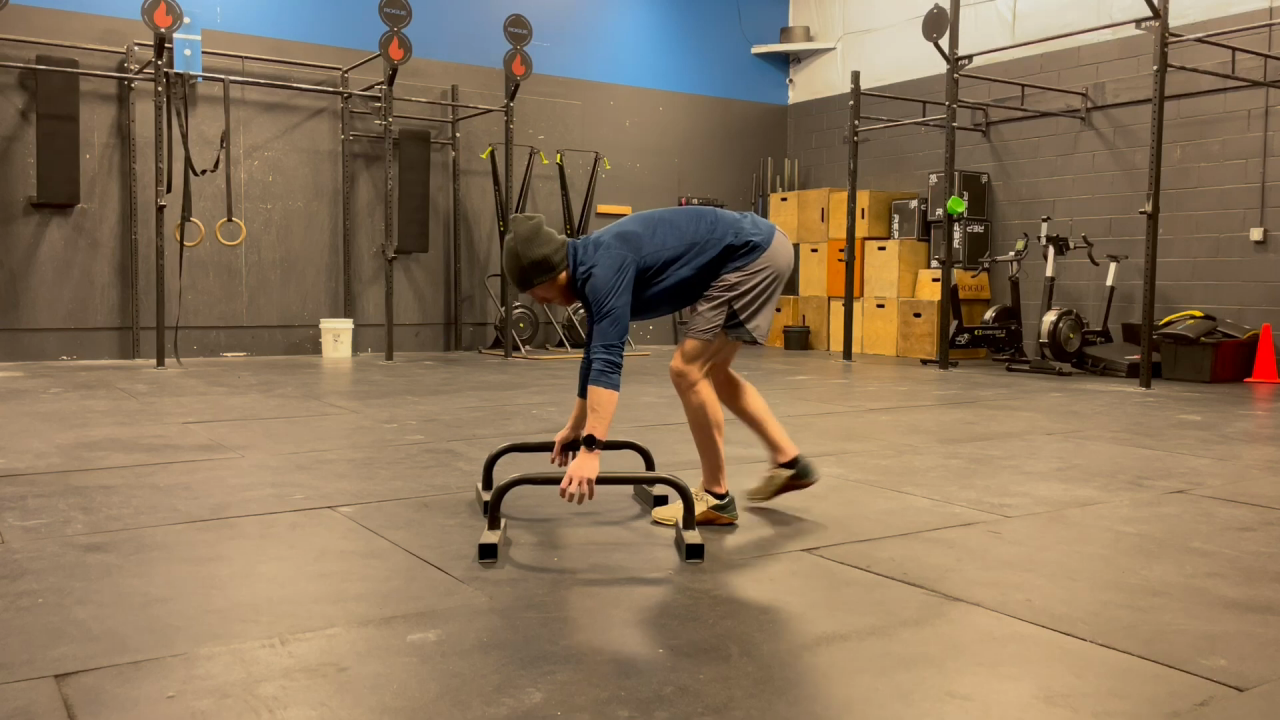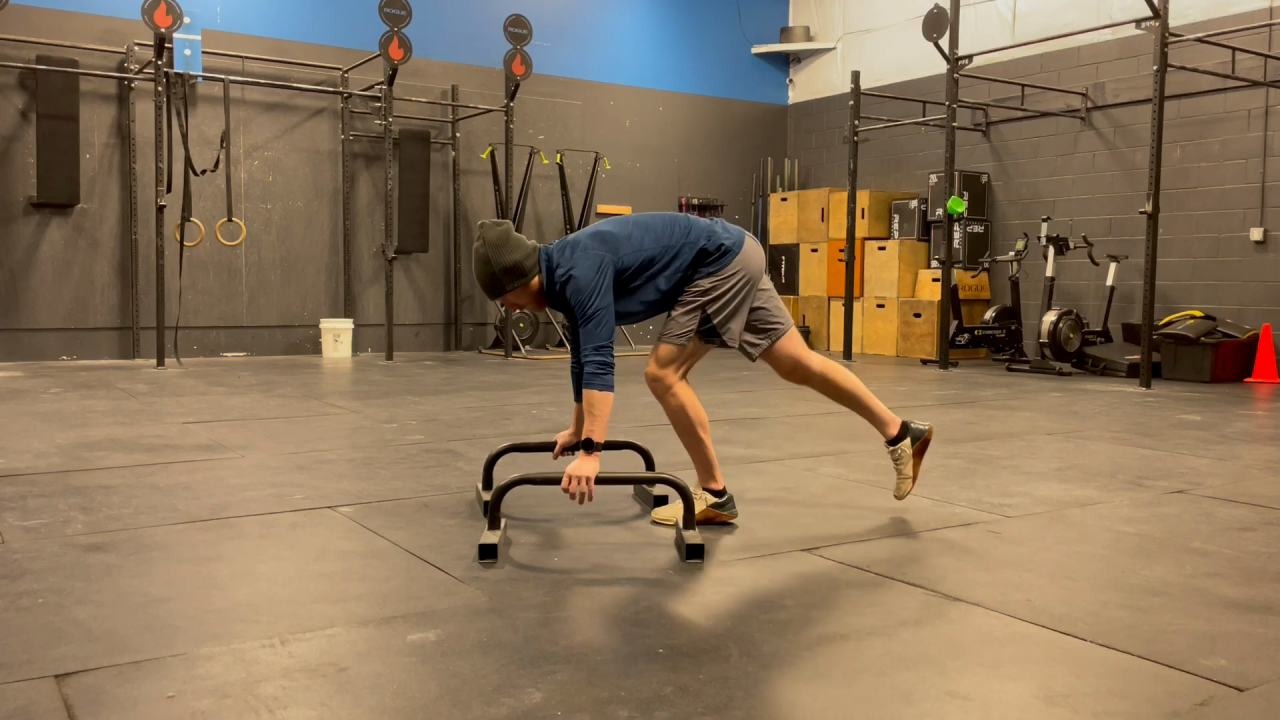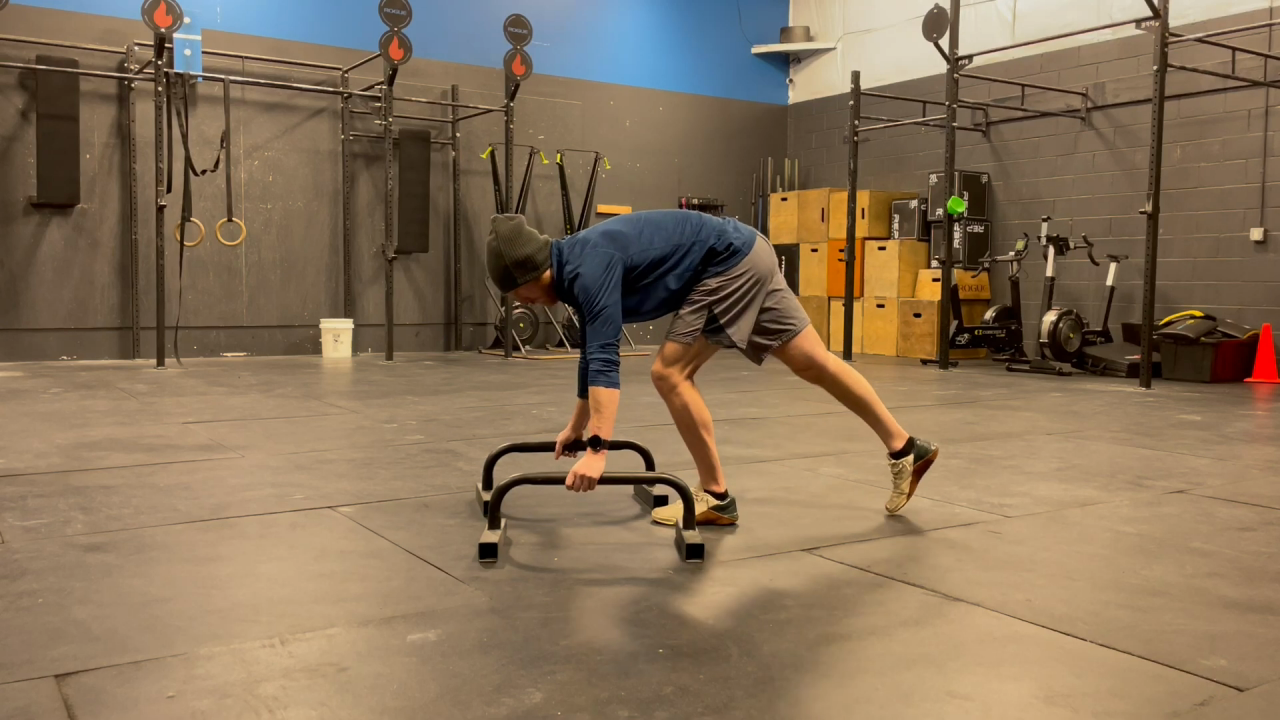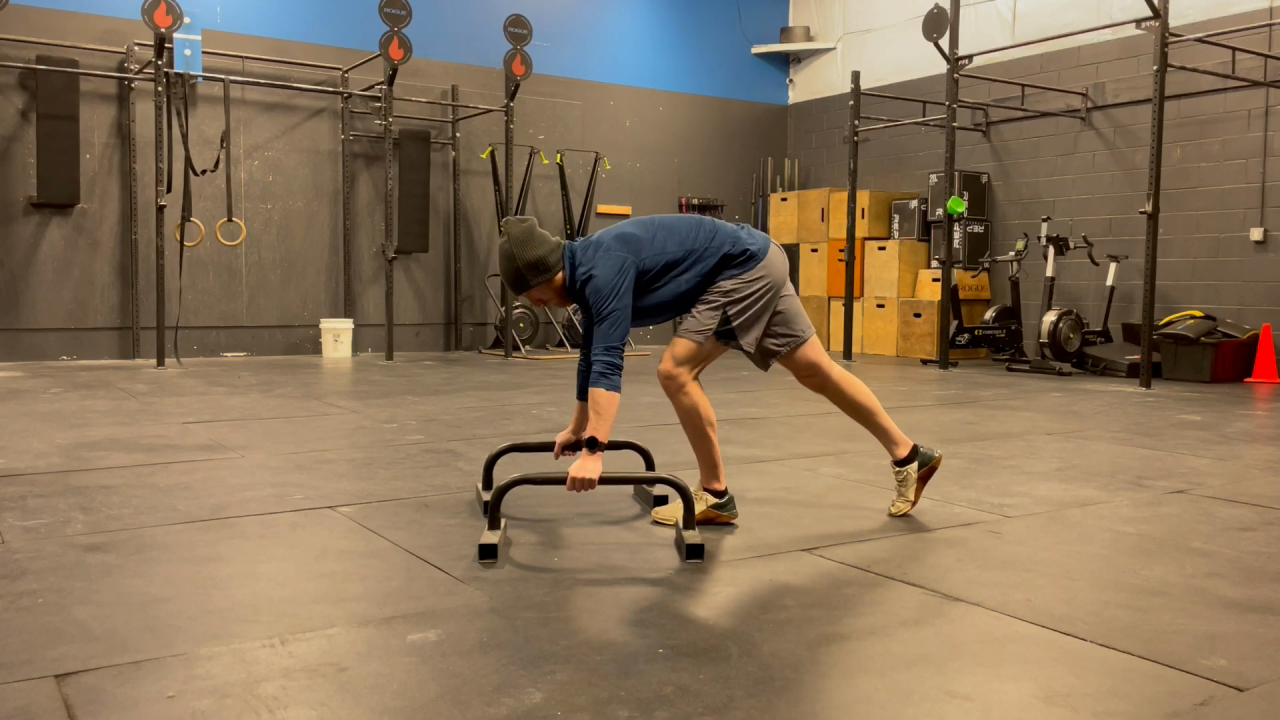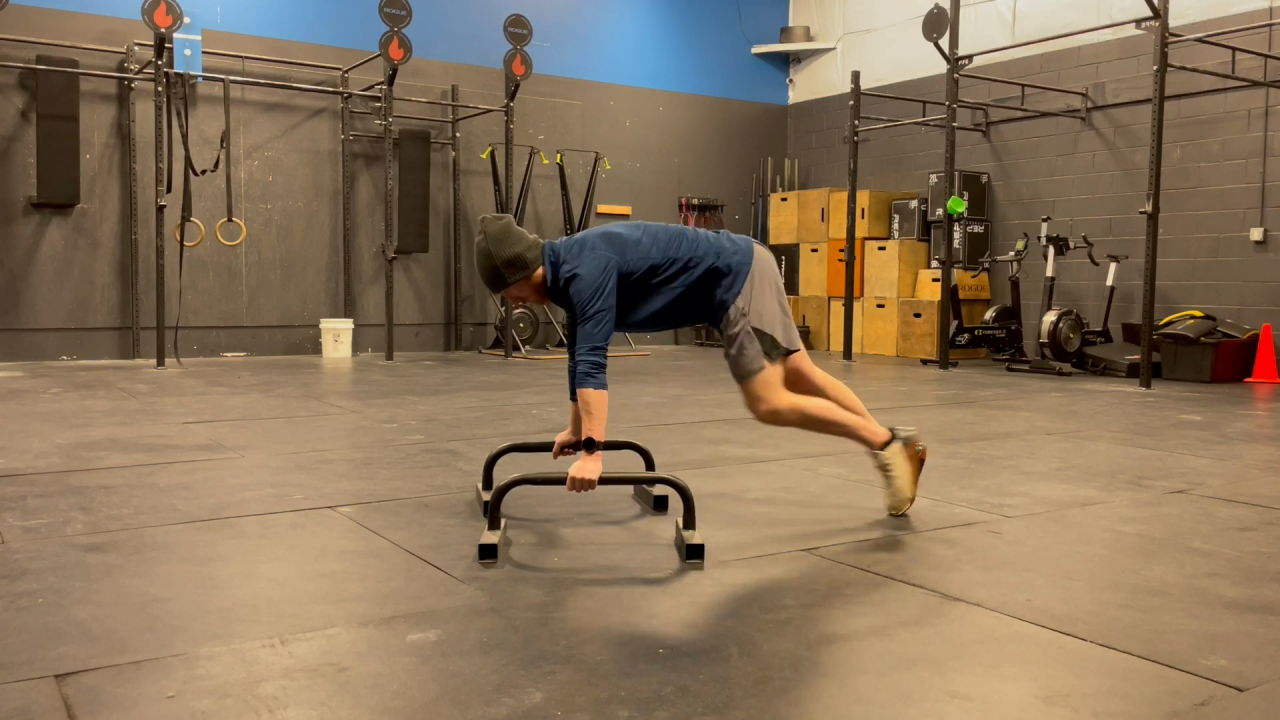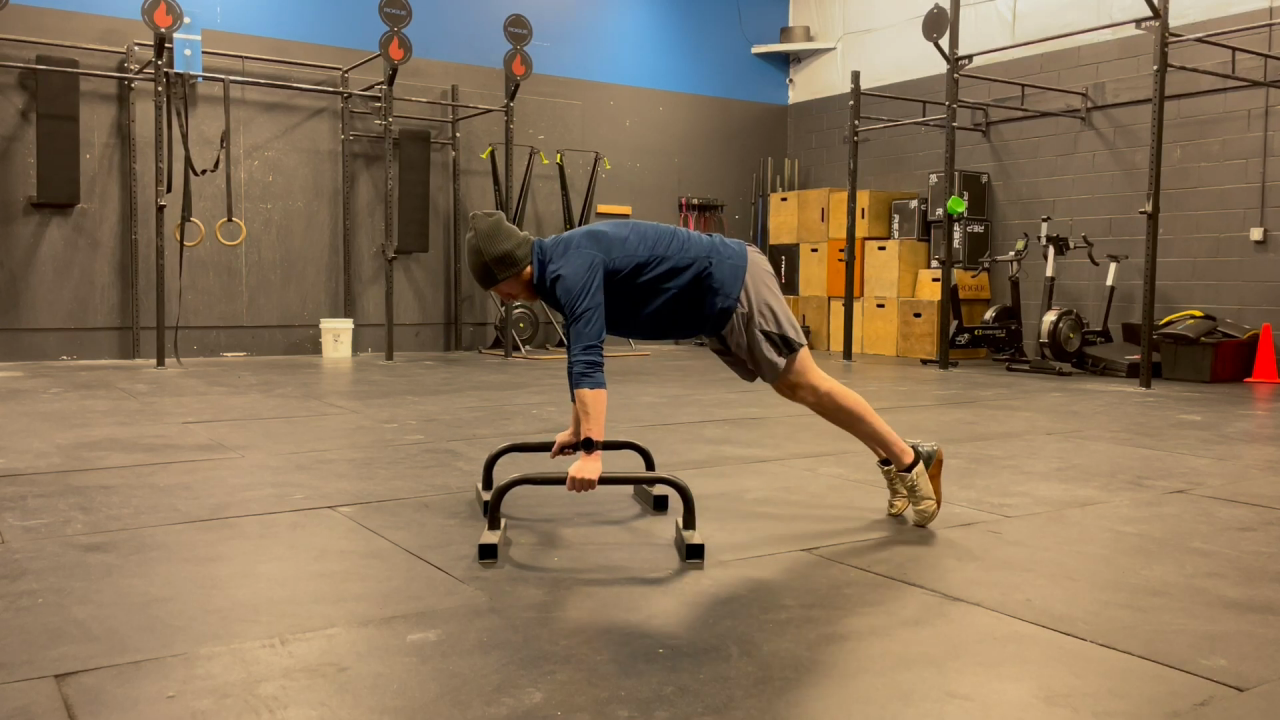
dt=0.3s
person 1, frame 1
left shoulder: (603, 269)
right shoulder: (592, 266)
left elbow: (608, 359)
right elbow: (597, 351)
left wrist: (590, 450)
right wrist: (576, 425)
left hip: (753, 254)
right hip: (761, 253)
left knee: (689, 370)
right knee: (711, 372)
left ankle: (717, 497)
right ankle: (788, 462)
person 1, frame 2
left shoulder: (580, 272)
right shoulder: (566, 276)
left elbow: (599, 363)
right elbow: (584, 356)
left wrist: (589, 453)
right wrist: (578, 429)
left hip: (722, 259)
right hip: (734, 259)
left knee: (664, 374)
right knee: (798, 365)
left ankle: (715, 495)
right ankle: (900, 434)
person 1, frame 3
left shoulder: (589, 269)
right shoulder: (577, 269)
left elbow: (606, 359)
right elbow: (592, 353)
left wrist: (596, 450)
right wrist: (577, 426)
left hip: (733, 261)
right hip: (746, 258)
left knee: (670, 373)
right knee: (814, 364)
left ankle: (716, 496)
right ankle: (905, 449)
person 1, frame 4
left shoulder: (603, 270)
right shoulder: (587, 271)
left elbow: (608, 362)
right elbow: (592, 354)
left wrist: (594, 451)
right wrist: (578, 428)
left hip: (746, 264)
right hip: (755, 266)
left knee: (675, 371)
right knee: (816, 371)
left ankle: (715, 493)
right ankle: (908, 457)
person 1, frame 5
left shoulder: (586, 270)
right shoulder: (569, 271)
left elbow: (594, 361)
right elbow: (580, 355)
left wrist: (592, 453)
right wrist: (575, 430)
left hip: (738, 274)
right hip: (739, 273)
left knee: (769, 402)
right knee: (800, 376)
left ankle: (887, 444)
right ankle: (893, 452)
person 1, frame 6
left shoulder: (572, 269)
right shoulder: (563, 267)
left elbow: (588, 361)
right elbow: (581, 353)
left wrist: (592, 453)
right wrist: (577, 429)
left hip: (732, 282)
right hip: (722, 294)
left knee: (808, 384)
right knee: (797, 385)
left ankle: (911, 461)
right ankle: (890, 458)
